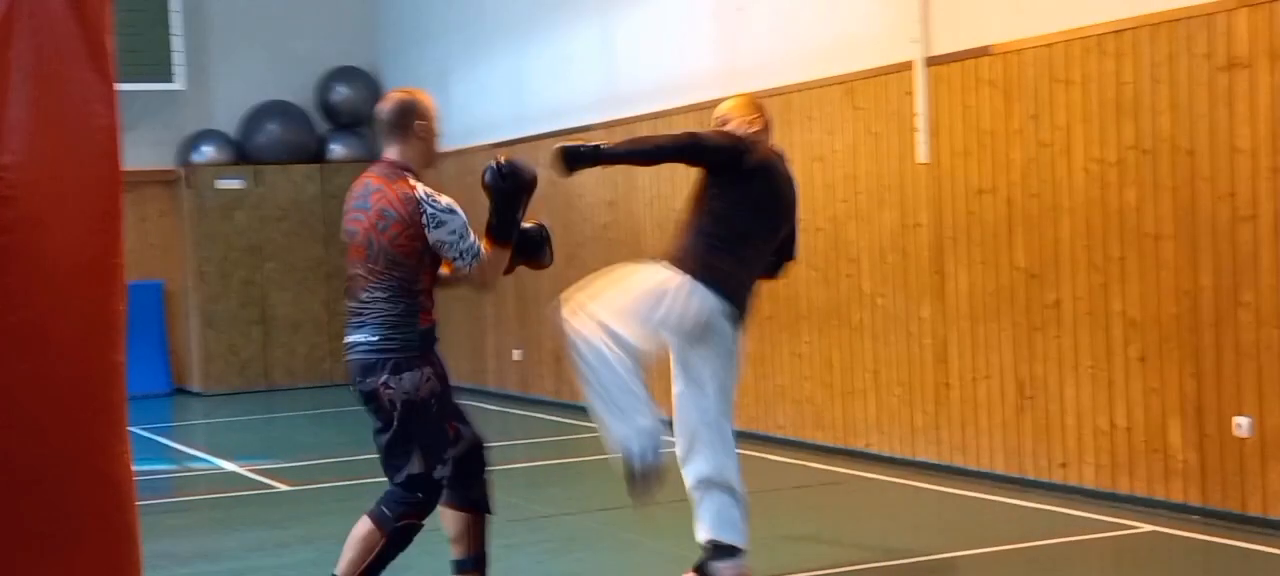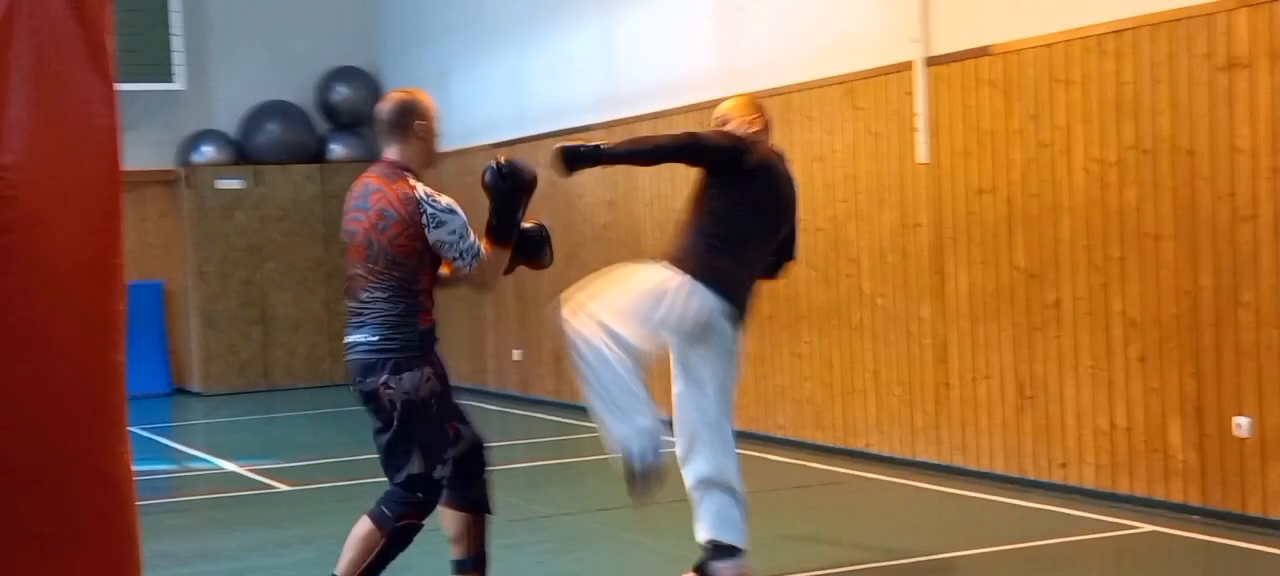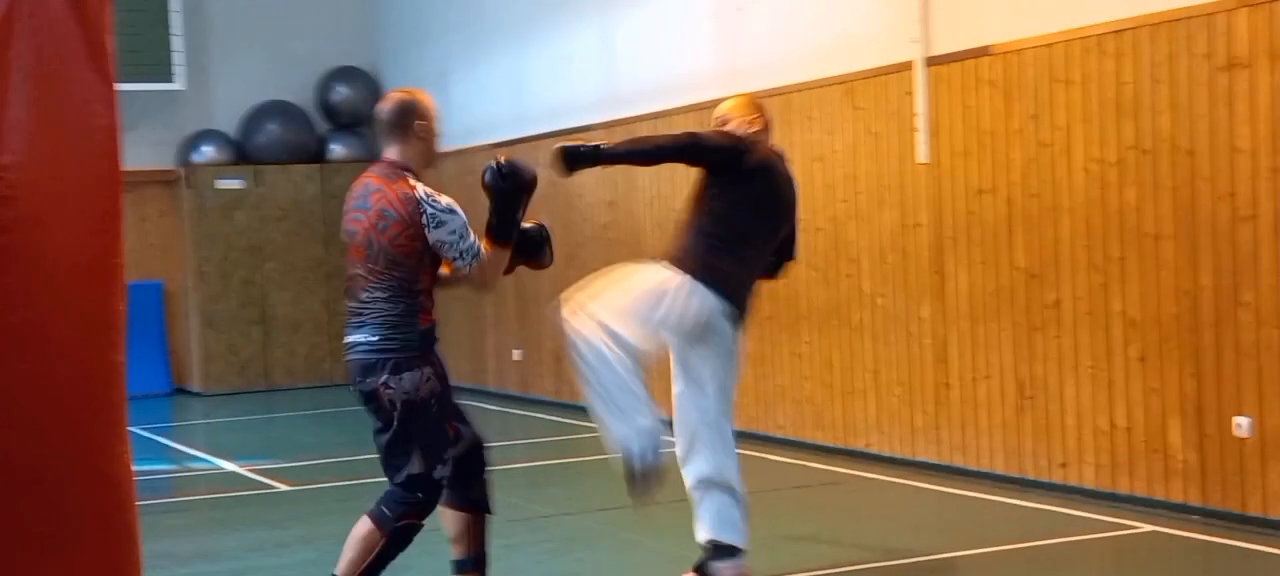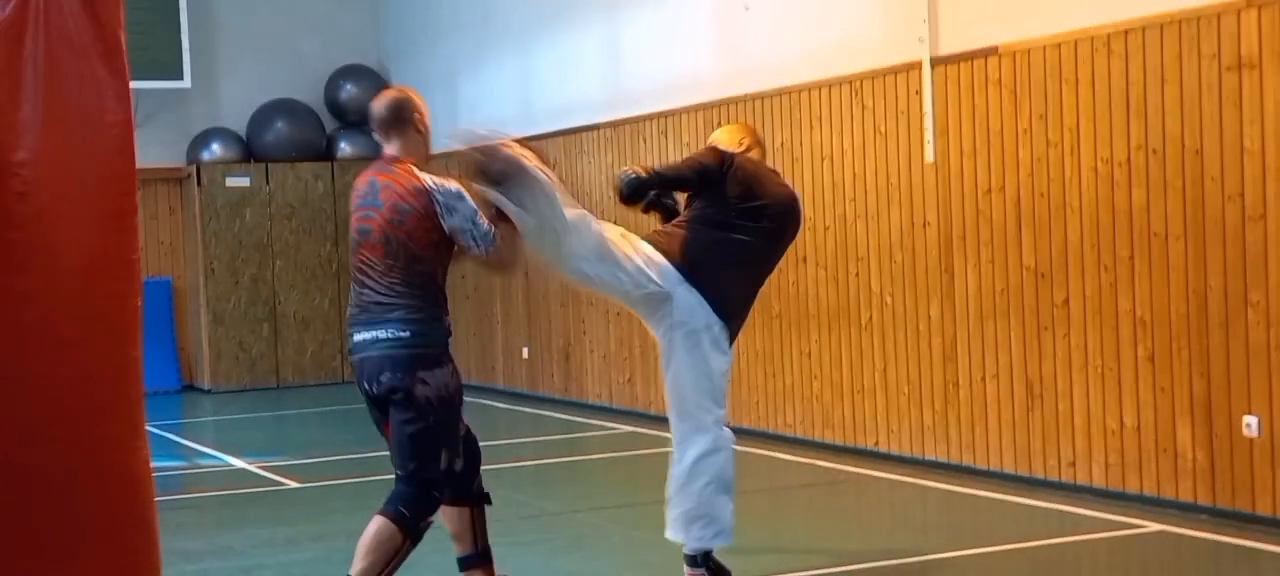
dt=0.4s
person 1, frame 1
left shoulder: (363, 190)
right shoulder: (428, 204)
right elbow: (483, 275)
left wrist: (503, 251)
right wrist: (507, 212)
left hip: (368, 351)
right hip: (401, 359)
left knee: (462, 456)
right knee: (414, 490)
person 1, frame 2
left shoulder: (363, 189)
right shoulder: (428, 204)
right elbow: (483, 276)
left wrist: (505, 252)
right wrist: (507, 211)
left hip: (368, 351)
right hip: (401, 359)
left knee: (461, 457)
right knee: (414, 490)
person 1, frame 3
left shoulder: (363, 190)
right shoulder: (429, 204)
right elbow: (483, 275)
left wrist: (505, 251)
right wrist: (507, 210)
left hip: (367, 351)
right hip: (402, 358)
left knee: (461, 456)
right knee: (414, 490)
person 1, frame 4
left shoulder: (365, 186)
right shoulder: (438, 192)
right elbow: (500, 255)
left hip: (369, 349)
right hip: (413, 352)
left knee: (458, 457)
right knee: (419, 489)
person 2, frame 1
left shoulder: (737, 152)
right shoulder: (782, 185)
left elbow: (669, 147)
right elbow: (774, 261)
left wrist: (591, 153)
left hip: (689, 286)
right hip: (725, 308)
left knee: (588, 314)
right knee: (707, 427)
left ankle: (640, 445)
person 2, frame 2
left shoulder: (738, 152)
right shoulder: (782, 184)
left elbow: (669, 148)
right elbow: (775, 261)
left wrist: (592, 153)
left hip: (688, 287)
right hip: (726, 309)
left knee: (588, 315)
right knee: (707, 426)
left ankle: (640, 445)
person 2, frame 3
left shoulder: (737, 150)
right shoulder: (784, 185)
left elbow: (671, 147)
right elbow: (773, 262)
left wrist: (593, 153)
left hip: (686, 286)
right hip: (726, 309)
left knee: (588, 314)
right knee: (708, 424)
left ankle: (638, 443)
person 2, frame 4
left shoulder: (723, 165)
right shoulder: (788, 206)
left elbow: (640, 184)
left wrist: (637, 180)
left hip: (660, 269)
right hip: (710, 316)
left knee: (571, 232)
right knee: (702, 429)
